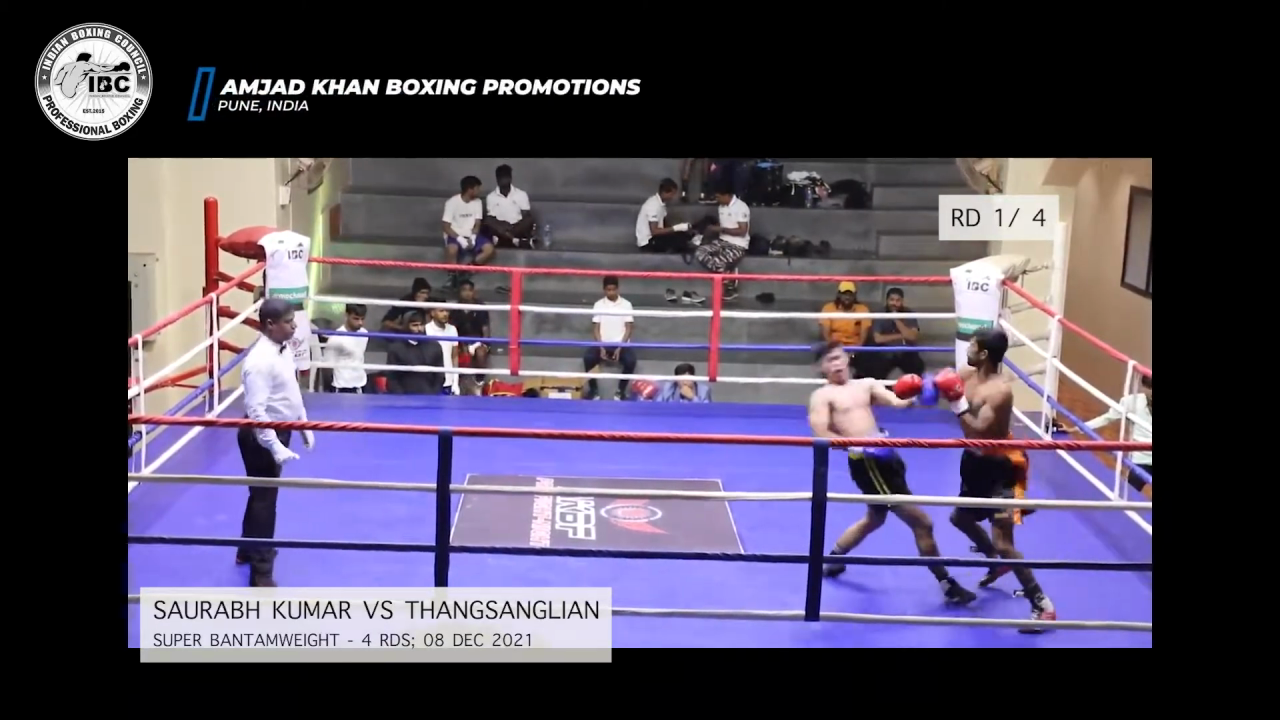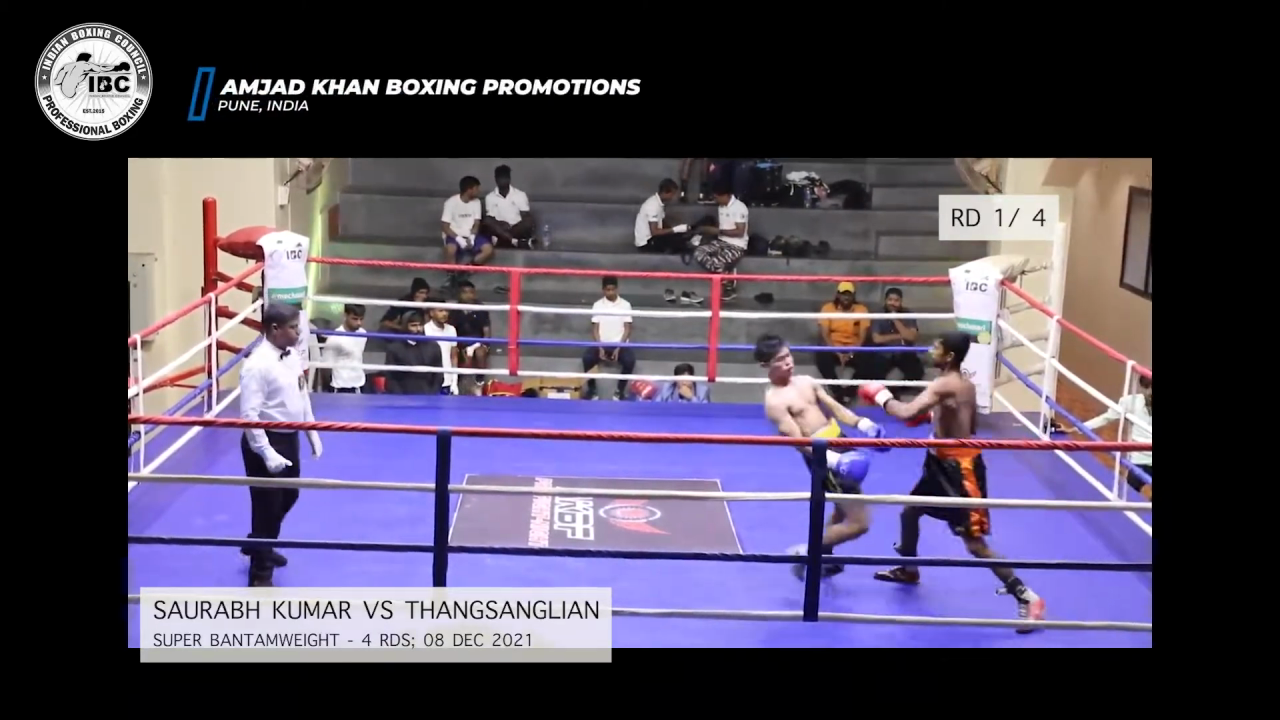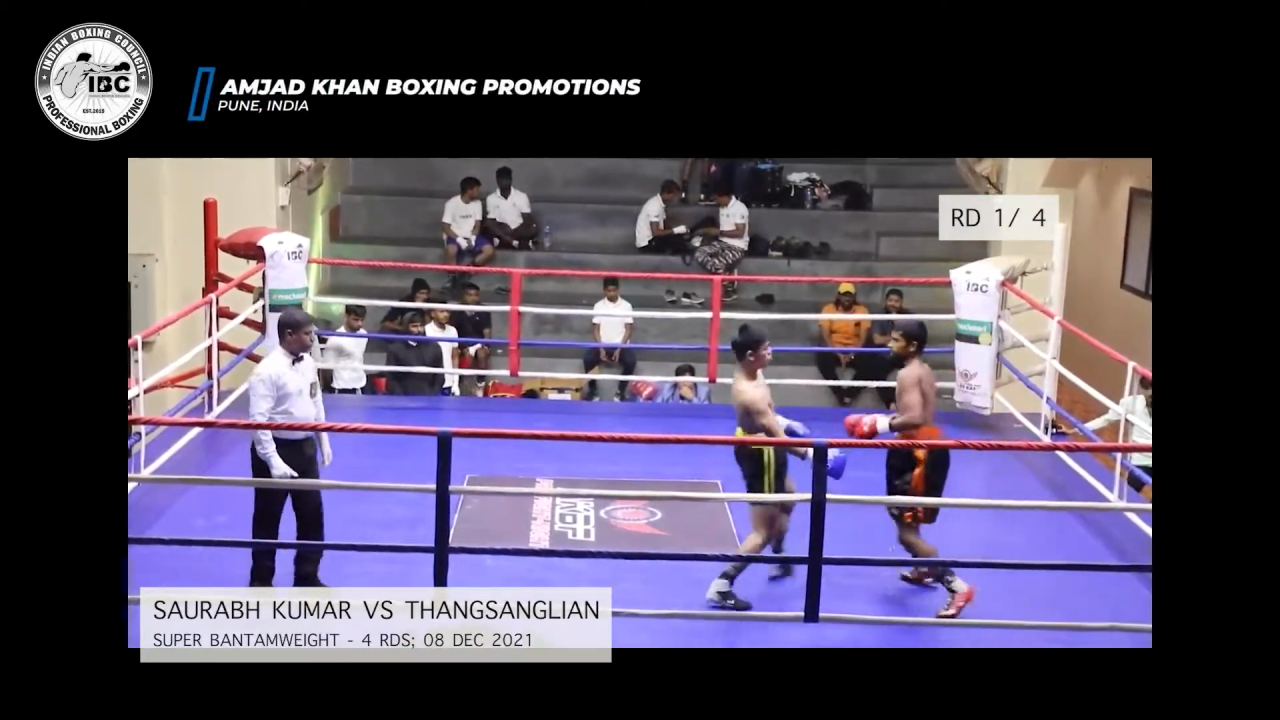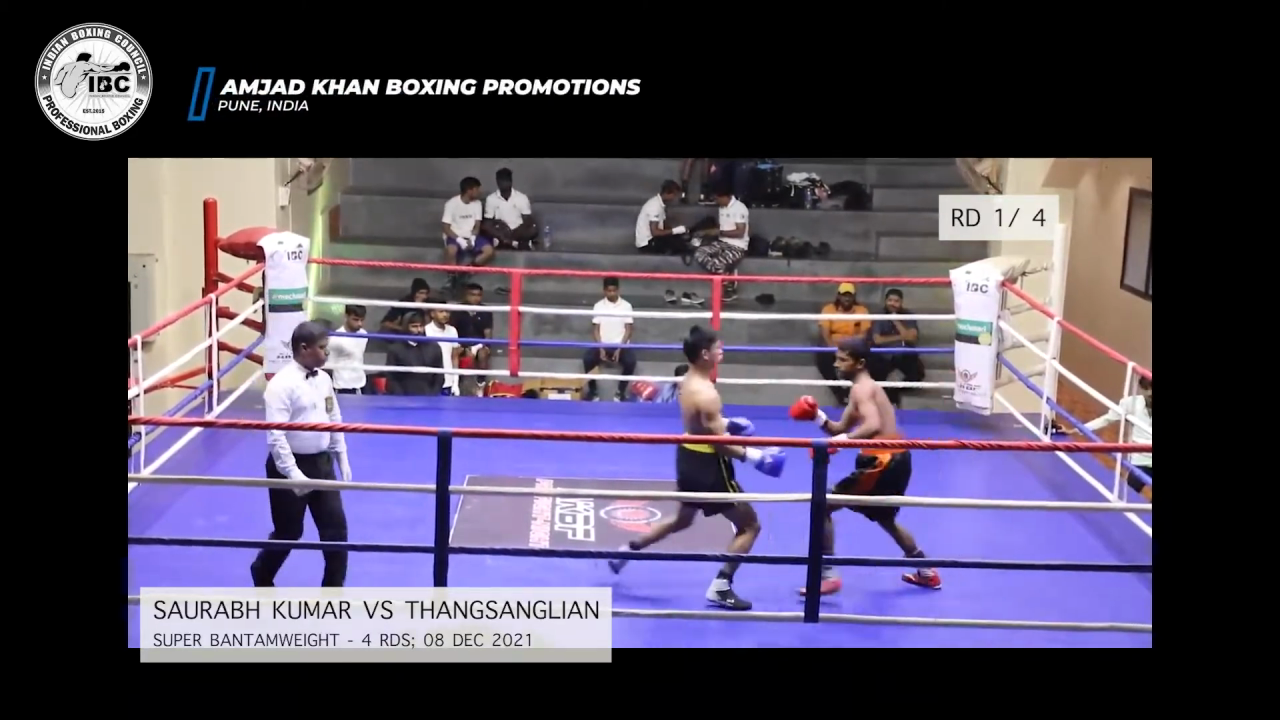
dt=0.2s
person 1, frame 1
left shoulder: (1000, 390)
right shoulder: (969, 376)
left elbow: (977, 432)
right elbow: (938, 386)
left wrist: (959, 402)
left hip: (1002, 466)
right hip: (978, 461)
left knee: (1004, 542)
right knee: (960, 518)
left ankle: (1042, 605)
right ankle: (996, 563)
person 1, frame 2
left shoulder: (944, 385)
right shoulder: (965, 385)
left elbow: (907, 414)
left wrist: (881, 397)
right wrist: (929, 413)
left hip: (960, 468)
right hip: (943, 462)
left knee: (975, 544)
right knee: (910, 513)
left ankle: (1028, 599)
right ankle: (908, 570)
person 1, frame 3
left shoulder: (908, 374)
right shoulder: (924, 372)
left elbow: (915, 419)
left wrist: (880, 425)
right wrist: (885, 421)
left hip: (918, 455)
right hip: (926, 450)
left knee: (908, 534)
right knee: (900, 514)
left ankle: (957, 587)
right ankle: (923, 570)
person 1, frame 4
left shoulder: (861, 389)
right shoulder: (864, 389)
left elbow: (873, 427)
right elbow: (839, 428)
left wrist: (840, 440)
right wrist: (817, 415)
left hip: (882, 462)
right hip: (896, 459)
right knee: (884, 518)
left ankle: (828, 576)
right ankle: (926, 572)
person 2, frame 1
left shoulder: (283, 351)
right shoulder: (260, 360)
left elbow: (291, 394)
right elbow: (256, 409)
left wrist: (304, 425)
right wrist: (275, 447)
left hip: (278, 431)
right hip: (262, 435)
left knee: (262, 495)
right knee: (264, 499)
left ankle: (249, 549)
right ankle: (261, 573)
person 2, frame 2
left shoulder: (293, 356)
right shoulder: (257, 365)
left elbow: (302, 397)
right elbow: (249, 414)
left wrist: (312, 433)
right wrist: (266, 453)
left hip: (289, 438)
right hip: (265, 442)
left knee: (287, 497)
right knee: (266, 506)
left ankle: (258, 546)
right ankle: (260, 577)
person 2, frame 3
left shoulder: (308, 364)
right shoulder: (268, 371)
right elbow: (258, 420)
left wrist: (323, 441)
right wrist: (273, 461)
left hip: (304, 448)
right hip: (276, 450)
left knee: (312, 512)
right knee: (268, 517)
left ankle: (307, 576)
right ankle: (261, 580)
person 2, frame 4
left shoulder: (324, 380)
right shoulder: (281, 385)
left elbow: (335, 420)
right elbow: (275, 435)
left wrist: (342, 458)
right wrist: (293, 474)
left hip: (321, 463)
right hip: (290, 467)
left knee: (336, 526)
right knee: (288, 531)
left ankle: (334, 589)
right ankle: (262, 578)
person 3, frame 1
left shoulder: (865, 385)
right shoulder: (821, 396)
left elbow: (898, 403)
right elbow: (821, 435)
left wrist: (918, 395)
right wrist: (860, 447)
left hip: (880, 457)
right hip: (869, 463)
left knee: (874, 520)
right knee: (922, 525)
left ankle: (831, 562)
right ankle: (948, 586)
person 3, frame 2
left shoulder: (806, 382)
right shoulder: (774, 400)
left elbow: (834, 408)
right elbow: (798, 442)
left wrist: (863, 423)
right wrist: (834, 460)
right hip: (822, 456)
left knee: (843, 511)
right knee: (858, 524)
right ankle: (806, 554)
person 3, frame 3
left shoulder: (750, 374)
right shoulder: (750, 393)
right elbow: (776, 436)
left wrist: (782, 421)
right wrist: (815, 453)
left hip: (759, 450)
right hip: (758, 454)
left knee: (786, 502)
right knee: (764, 531)
left ankle: (778, 562)
right ankle: (721, 587)
person 3, frame 4
left shoulder: (691, 381)
right shoulder: (706, 395)
right elbow: (720, 442)
left wrist: (727, 423)
right wrist: (754, 455)
left hip: (690, 457)
right hip: (708, 465)
left knee: (682, 520)
right knee: (750, 527)
left ankle: (627, 552)
right ankle: (720, 587)
